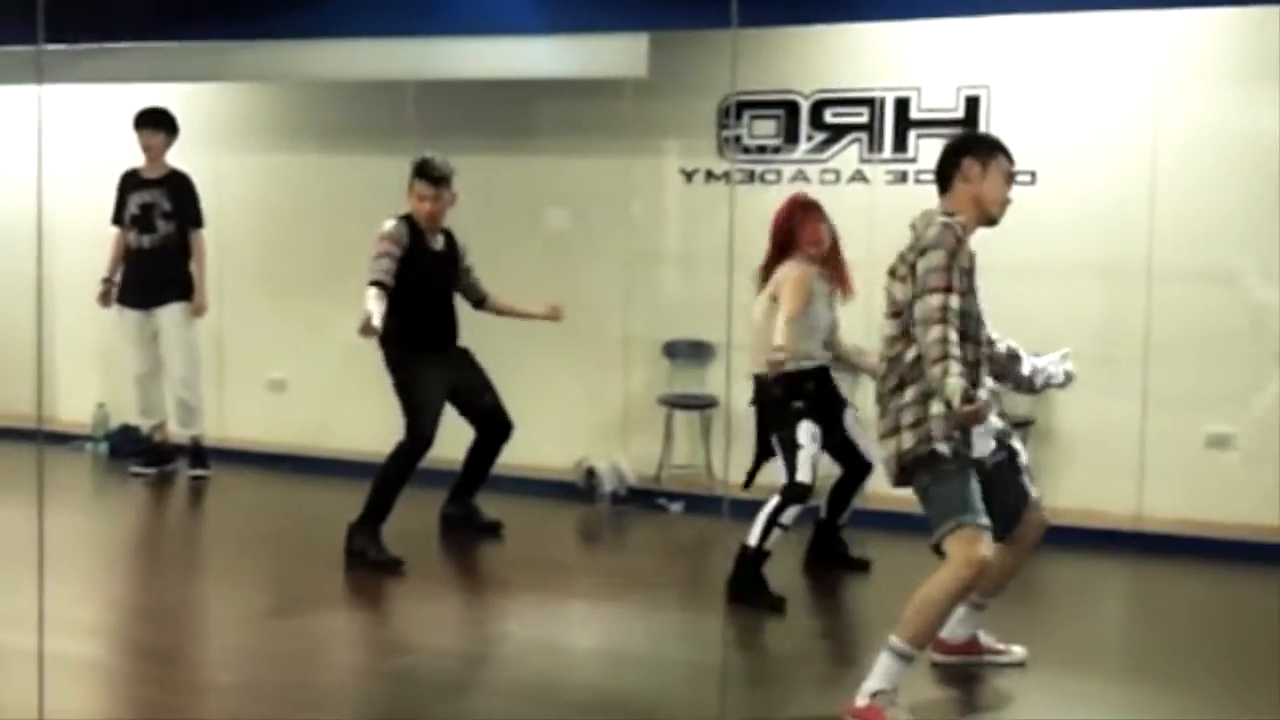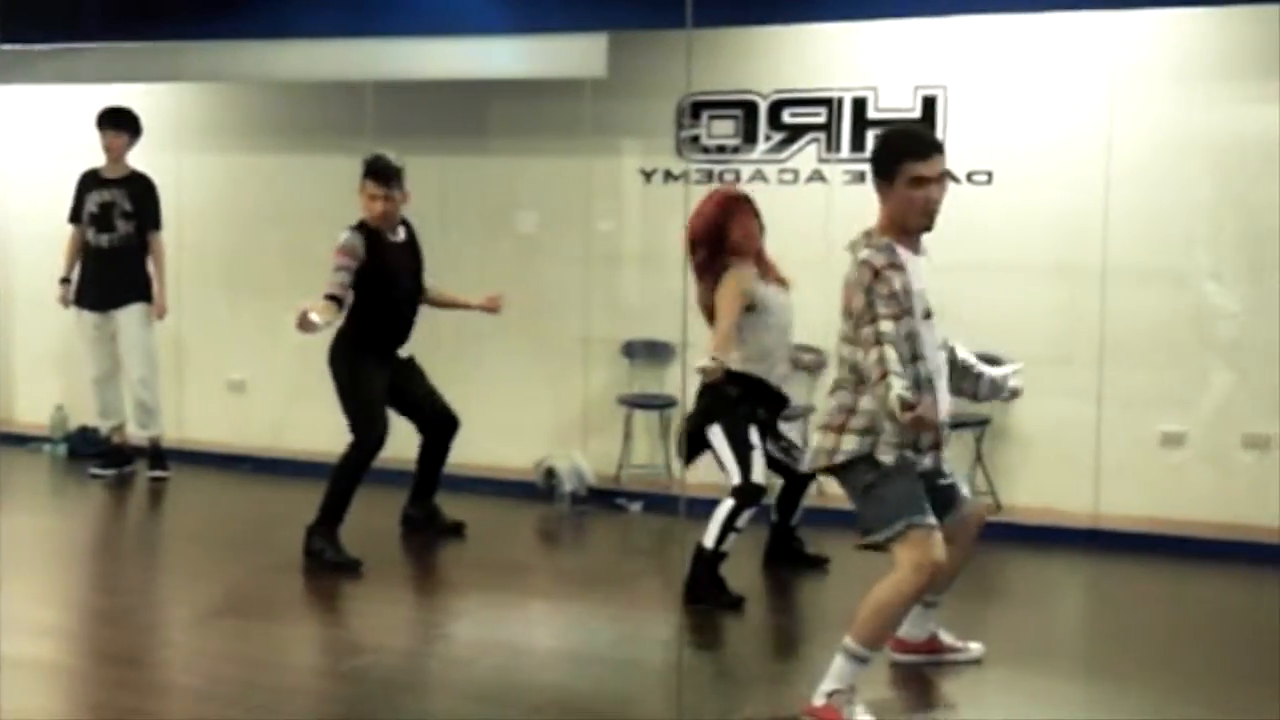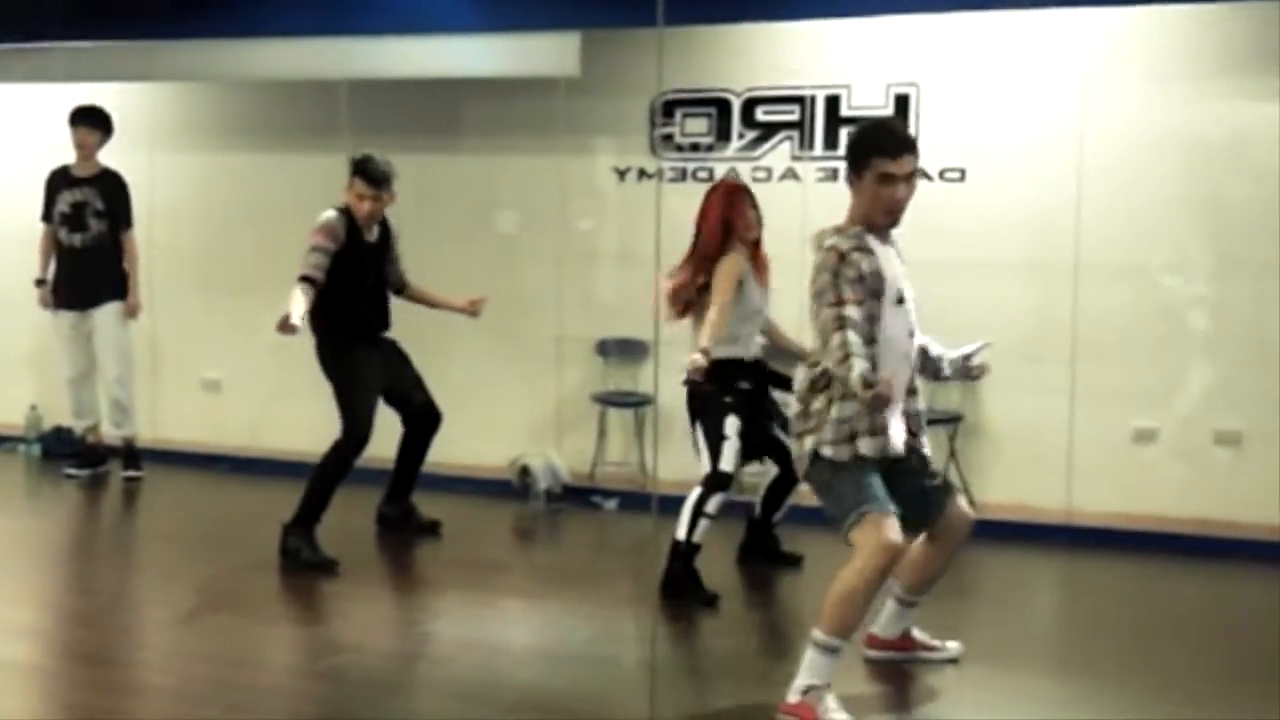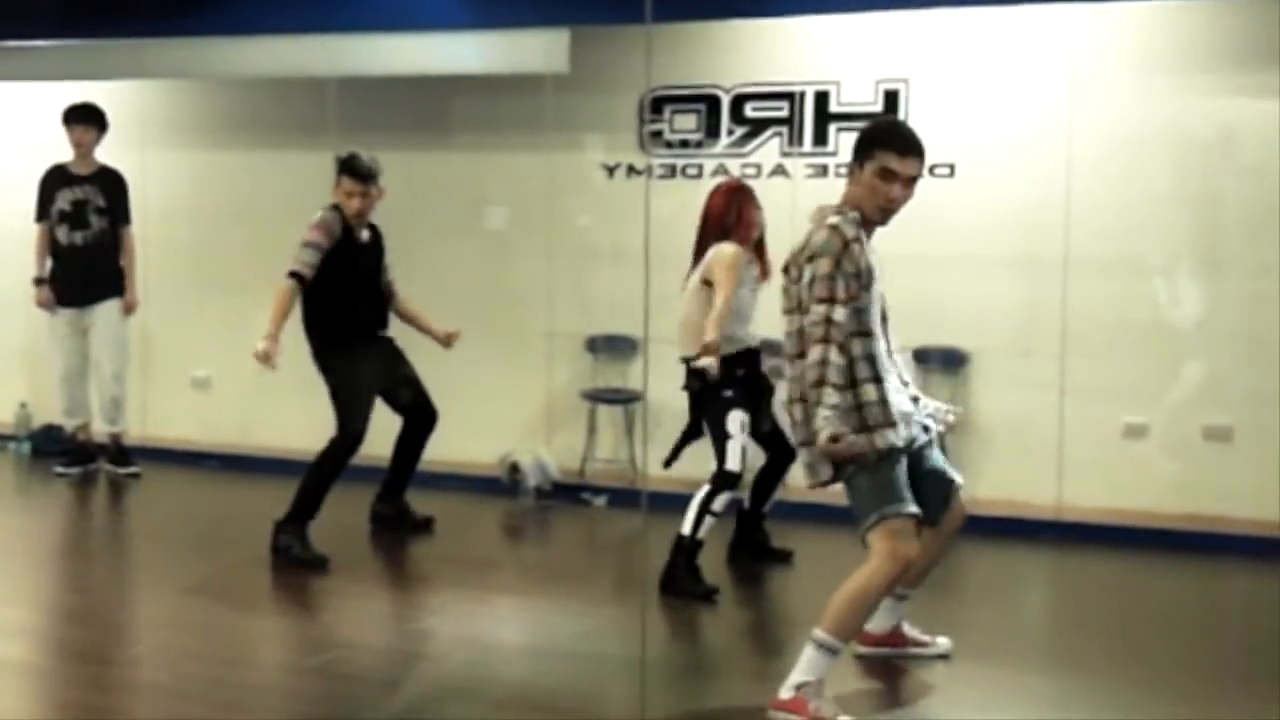
dt=0.3s
person 1, frame 1
left shoulder: (954, 243)
right shoulder: (943, 233)
right elbow: (936, 331)
left wrist: (1037, 374)
right wrist: (954, 395)
left hip: (967, 426)
right hip: (932, 430)
left knee: (1027, 523)
right knee: (973, 556)
left ankle: (958, 635)
person 1, frame 2
left shoulder: (911, 253)
right shoulder: (872, 263)
right elbow: (876, 353)
left wrist: (987, 381)
right wrist: (901, 404)
left hip: (908, 439)
right hip: (872, 439)
left knee: (963, 519)
right knee: (920, 556)
left ankle: (912, 633)
person 1, frame 3
left shoulder: (886, 248)
right shoulder: (837, 252)
right elbow: (838, 334)
left wrist: (954, 364)
right wrist: (862, 382)
left hip: (892, 432)
right hip: (842, 434)
left knee: (952, 521)
right knee: (882, 544)
left ankle: (890, 631)
person 1, frame 4
left shoulder: (857, 238)
right shoulder: (834, 237)
right elbow: (822, 339)
left wrist: (920, 403)
right wrist: (829, 420)
left hip: (893, 414)
right hip: (860, 423)
left knee: (947, 509)
right knee: (896, 549)
left ankle: (881, 627)
person 2, frame 1
left shoulder: (825, 277)
right shoulder: (796, 272)
right elbow: (786, 317)
left wrist: (878, 367)
right wrist: (778, 348)
left hip: (817, 385)
right hip: (788, 389)
left knee: (859, 464)
right knee: (798, 486)
left ankle: (826, 546)
right ankle: (745, 578)
person 2, frame 2
left shoulder: (761, 272)
right shoulder: (734, 278)
right elbow: (723, 328)
left wrist: (795, 363)
right wrist: (715, 360)
left hip: (758, 397)
right hip: (731, 395)
left knee: (799, 471)
right knee: (750, 486)
left ankle: (782, 545)
right ankle: (702, 580)
person 2, frame 3
left shoulder: (753, 263)
right shoulder: (729, 263)
right elbow: (716, 311)
left wrist: (804, 353)
right wrist: (703, 352)
left hip: (749, 382)
right hip: (719, 384)
left knee: (794, 463)
right knee: (721, 474)
left ankle: (759, 542)
right ankle: (678, 574)
person 2, frame 4
left shoulder: (742, 256)
right shoulder: (729, 253)
right elbow: (721, 306)
right wrist: (707, 350)
left hip: (740, 369)
right hip: (719, 375)
left knee: (783, 450)
right knee: (729, 471)
left ankle: (747, 538)
person 3, frame 1
left shoulder: (451, 243)
right shoulder: (397, 231)
left elbow: (479, 297)
right elbow: (379, 284)
left wrist: (536, 312)
right wrist: (373, 316)
left hip: (447, 353)
right hip: (409, 352)
left knee: (496, 425)
right knee: (420, 436)
left ankle: (458, 508)
right ankle: (364, 533)
person 3, frame 2
left shoulder: (407, 232)
right shoulder: (355, 240)
left elbow: (416, 293)
right elbow: (337, 298)
left wrist: (474, 304)
right wrist: (316, 316)
left hip: (389, 357)
right hip: (356, 356)
left knee: (442, 422)
right knee: (370, 437)
left ankle: (419, 509)
right ankle: (321, 535)
person 3, frame 3
left shoulder: (384, 229)
right shoulder: (333, 223)
left elbow: (398, 284)
right elbow: (309, 279)
left wrist: (456, 306)
right wrist: (296, 313)
left hip: (376, 343)
right hip: (343, 345)
left knee: (425, 416)
right knee: (356, 434)
left ankle: (395, 507)
right ankle: (298, 533)
person 3, frame 4
left shoulder: (371, 234)
right shoulder: (329, 223)
left elbow: (387, 293)
right elbow: (298, 280)
left wrist: (433, 331)
right wrist: (271, 336)
left hip: (375, 343)
right hip: (339, 346)
left knee: (422, 414)
right knee: (351, 433)
left ankle: (389, 506)
right ankle: (290, 531)
person 4, frame 1
left shoulder: (180, 183)
right shoulder: (128, 181)
left elbow: (195, 238)
right elbow: (122, 235)
left wrist: (201, 289)
right wrist: (109, 280)
left hip: (173, 293)
right hip: (134, 292)
left knee: (182, 371)
right knee: (144, 372)
person 4, frame 2
left shoulder: (142, 185)
right shoulder: (87, 181)
left elbow: (154, 240)
right elbow: (78, 233)
left wrist: (160, 291)
right wrist: (66, 279)
left hip: (132, 294)
right hip: (90, 293)
left knee: (140, 372)
right knee: (101, 374)
person 4, frame 3
left shoulder: (113, 182)
right shoulder: (56, 179)
left elbow: (127, 237)
right elbow: (49, 233)
left wrist: (134, 290)
right wrist: (42, 280)
left hip: (108, 293)
right hip: (67, 293)
left knee: (116, 372)
right knee: (76, 373)
person 4, frame 4
left shoulder: (112, 180)
right shoulder: (52, 178)
left elbow: (125, 235)
right elbow: (43, 232)
left wrist: (131, 286)
right wrist: (40, 281)
left hip: (107, 291)
right hip: (64, 292)
left knee: (111, 370)
right knee: (69, 371)
